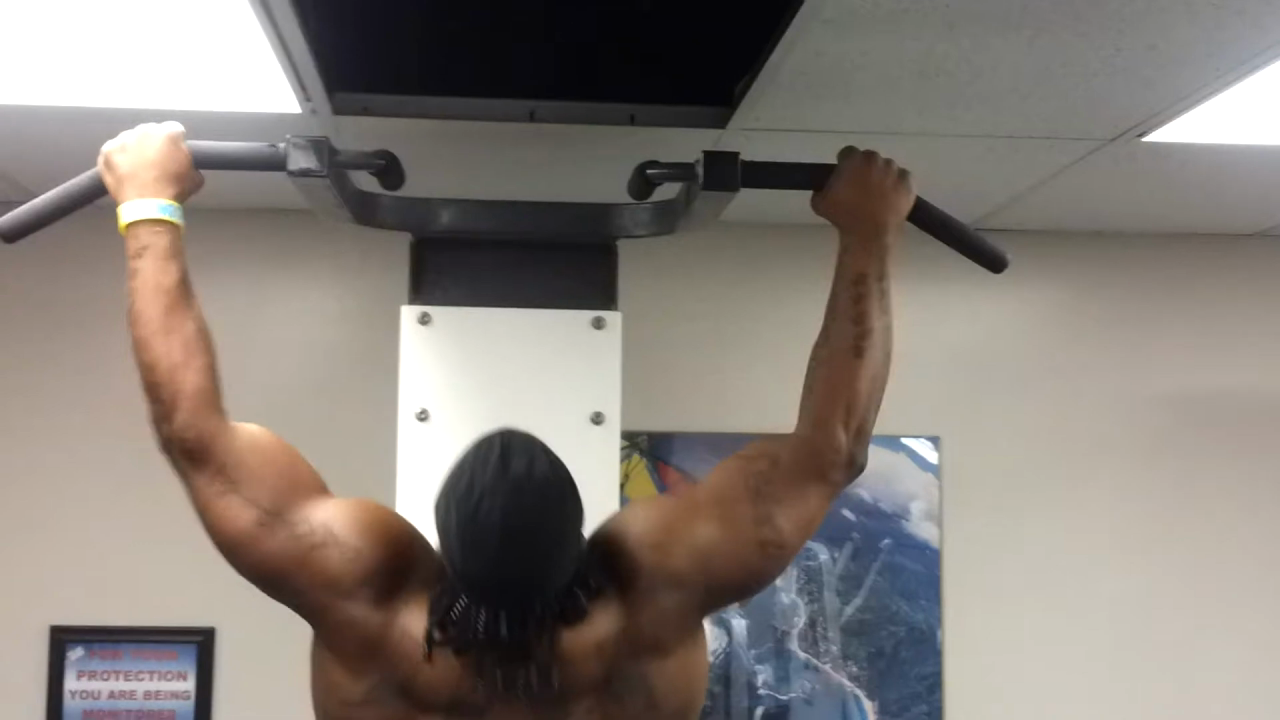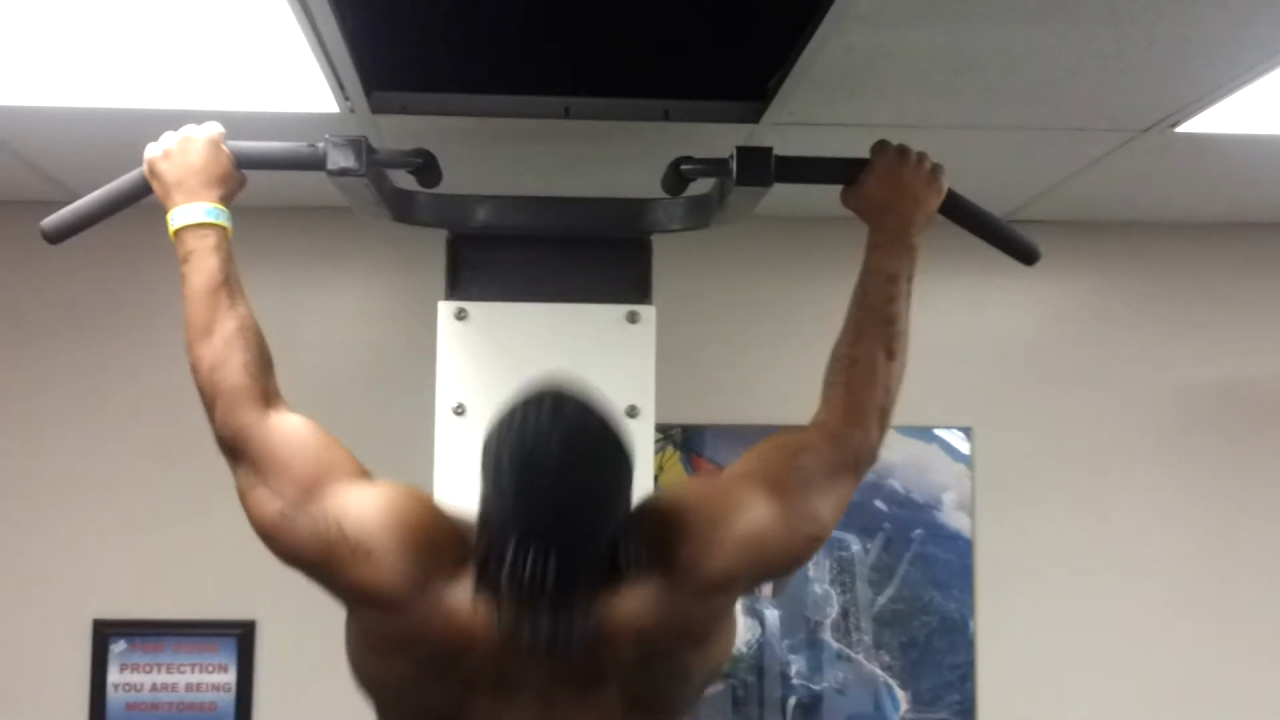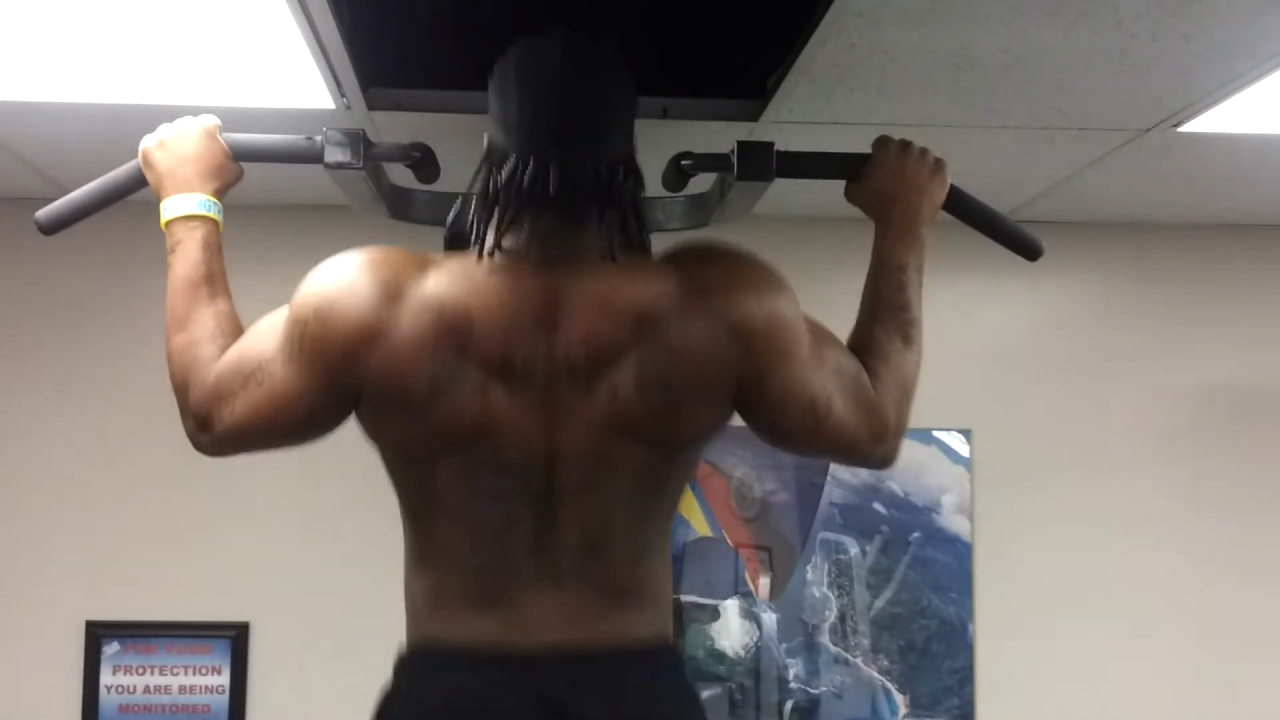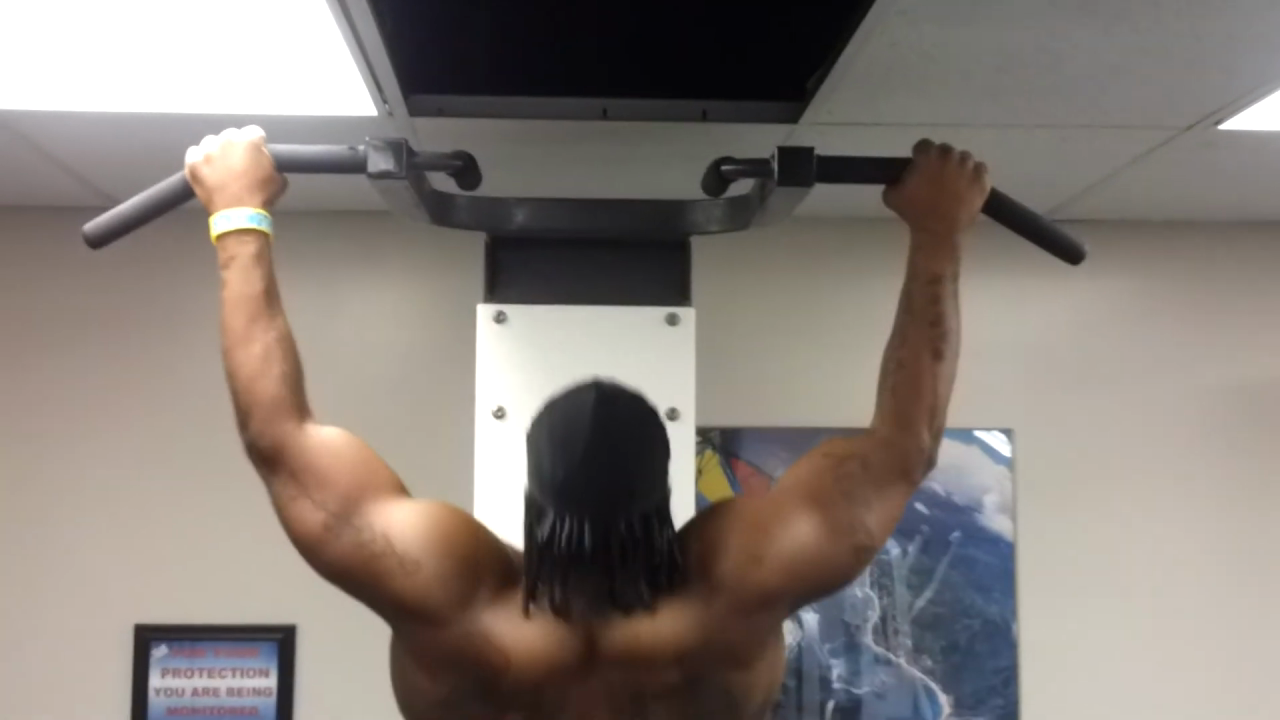
dt=0.5s
person 1, frame 1
left shoulder: (364, 607)
right shoulder: (651, 610)
left elbow: (191, 428)
right elbow: (833, 445)
left wrist: (149, 209)
right wrist: (866, 237)
person 1, frame 2
left shoulder: (401, 586)
right shoulder: (685, 587)
left elbow: (246, 418)
right elbow: (846, 439)
left wrist: (199, 213)
right wrist: (892, 234)
person 1, frame 3
left shoulder: (375, 305)
right shoulder: (722, 309)
left elbow: (208, 409)
right elbow: (875, 423)
left wrist: (191, 200)
right wrist: (901, 221)
person 1, frame 4
left shoulder: (448, 605)
right shoulder: (731, 606)
left elbow: (276, 433)
right elbow: (904, 445)
left wrist: (240, 218)
right wrist: (935, 235)
